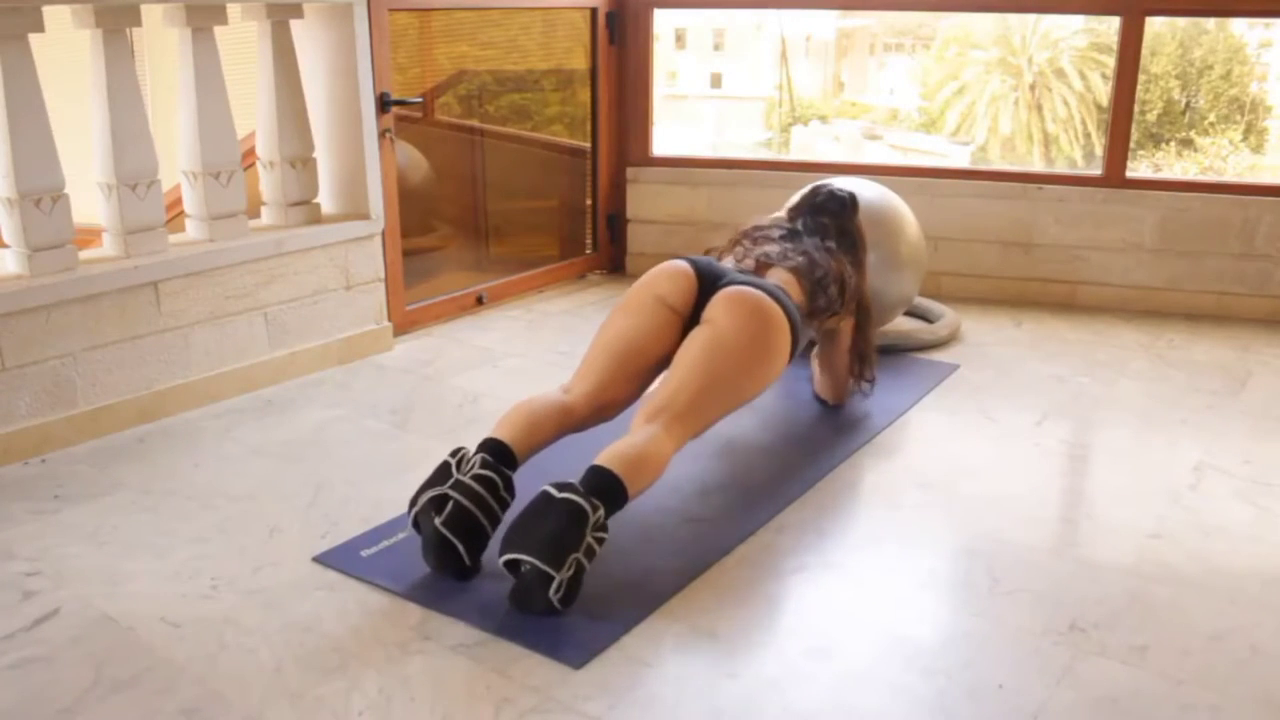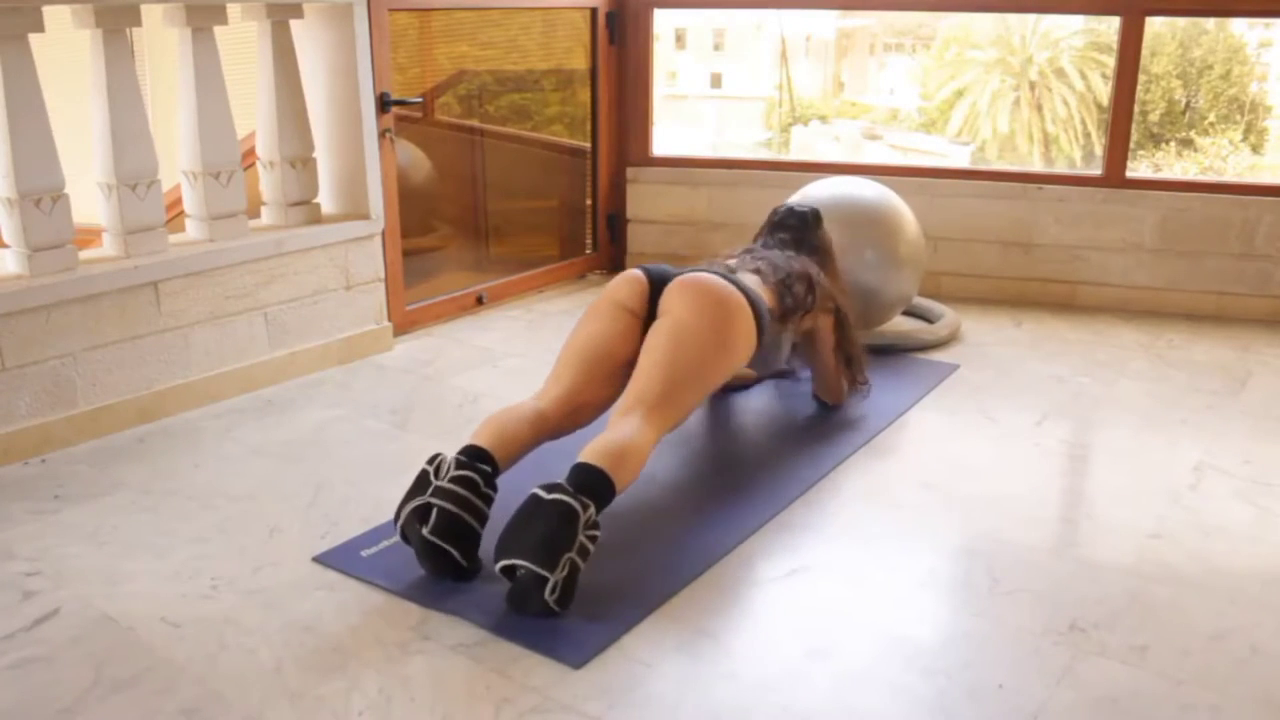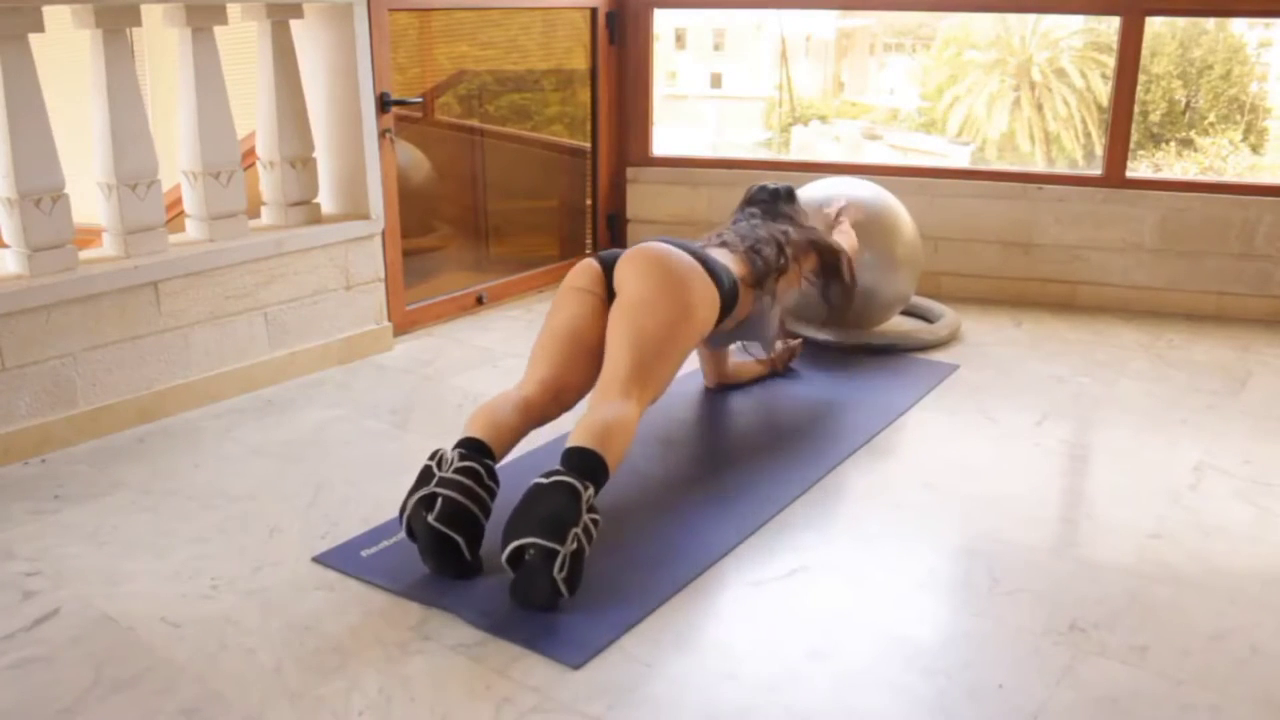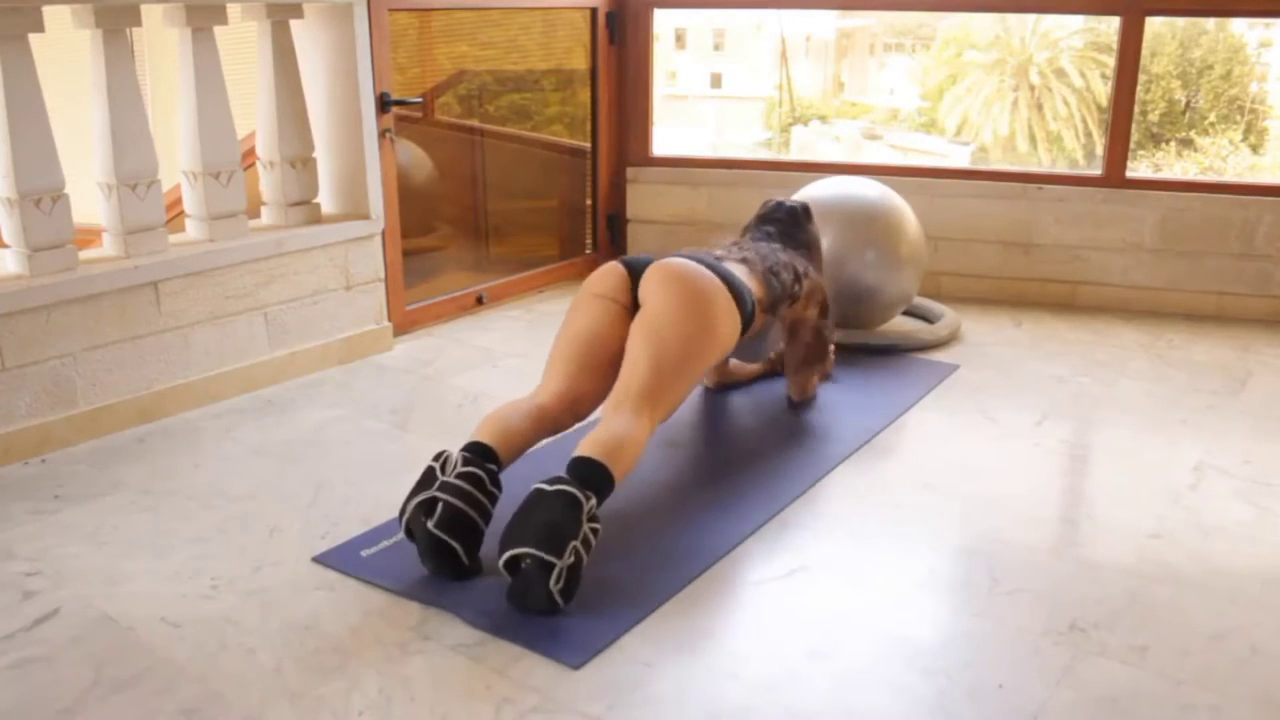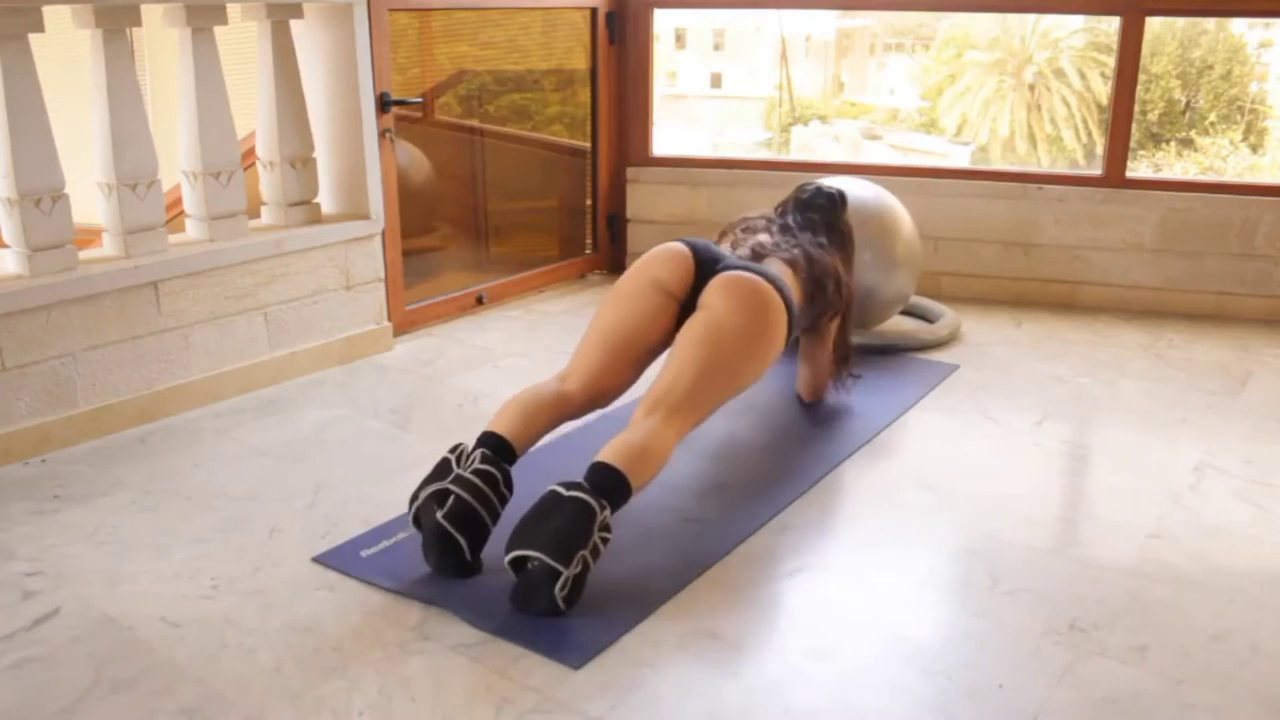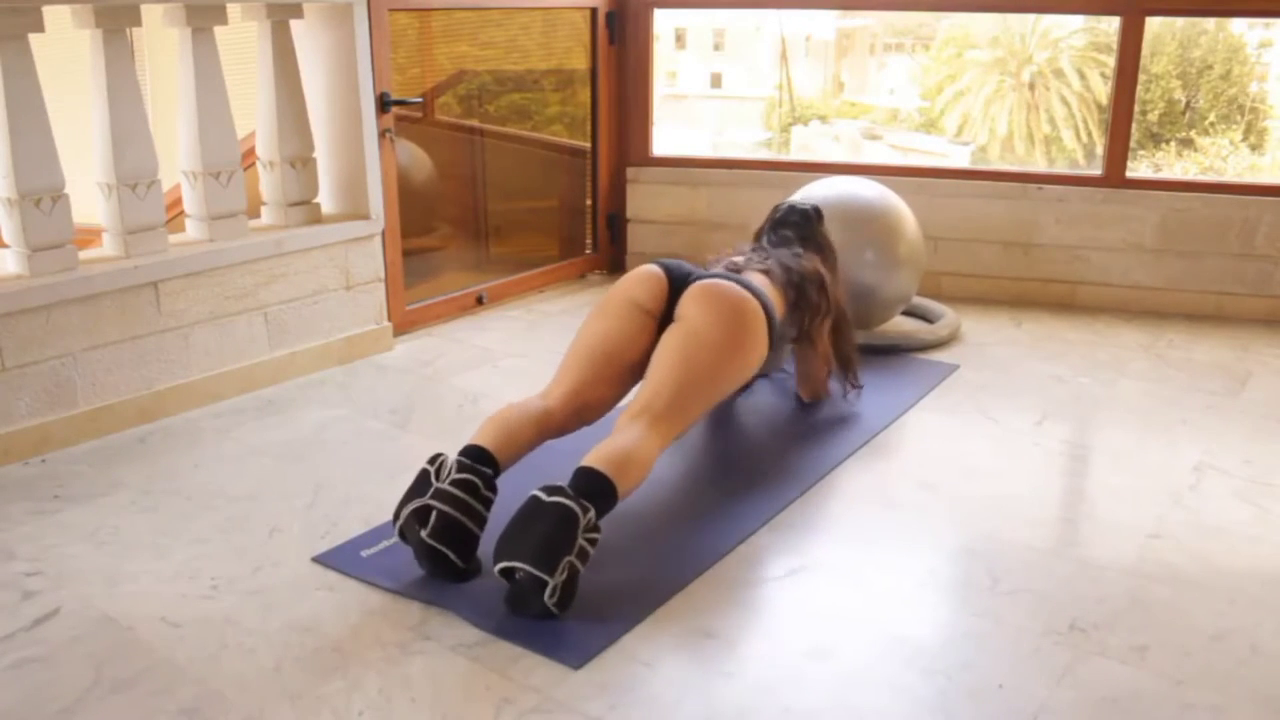
dt=0.4s
person 1, frame 1
left shoulder: (762, 231)
right shoulder: (842, 279)
right elbow: (833, 394)
right wrist: (818, 363)
left hip: (682, 274)
right hip: (756, 313)
left knee: (577, 398)
right knee: (660, 427)
left ankle: (482, 471)
right ankle: (583, 507)
person 1, frame 2
left shoulder: (735, 261)
right shoulder: (814, 287)
left elbow: (706, 370)
right elbow: (832, 394)
left wrist: (760, 366)
left hip: (641, 280)
right hip: (707, 301)
left knee: (552, 405)
right knee: (639, 420)
left ankle: (465, 473)
right ankle: (571, 505)
person 1, frame 3
left shoulder: (715, 247)
right shoulder: (792, 249)
left elbow: (715, 374)
right elbow: (843, 260)
left wrist: (767, 364)
right wrist: (837, 232)
left hip: (599, 268)
right hip: (665, 271)
left knee: (534, 394)
right knee: (620, 399)
left ankle: (462, 469)
right ankle: (568, 492)
person 1, frame 4
left shoulder: (723, 257)
right shoulder: (803, 283)
left elbow: (712, 373)
right elbow: (801, 391)
left wrist: (767, 365)
right wrist: (805, 366)
left hip: (623, 273)
right hip: (688, 289)
left knee: (551, 402)
right knee: (632, 414)
left ankle: (466, 473)
right ankle: (569, 502)
person 1, frame 5
left shoulder: (748, 229)
right shoulder: (828, 276)
right elbow: (811, 391)
right wrist: (819, 367)
left hip: (678, 258)
right hip: (751, 300)
left knee: (573, 386)
right knee: (660, 420)
left ankle: (480, 467)
right ankle: (586, 505)
person 1, frame 6
left shoulder: (734, 262)
right shoulder: (815, 281)
left elbow: (698, 361)
right elbow: (812, 390)
left wrist: (753, 366)
left hip: (655, 277)
right hip: (728, 309)
left knee: (555, 404)
right knee: (644, 427)
left ankle: (464, 476)
right ankle: (573, 509)
